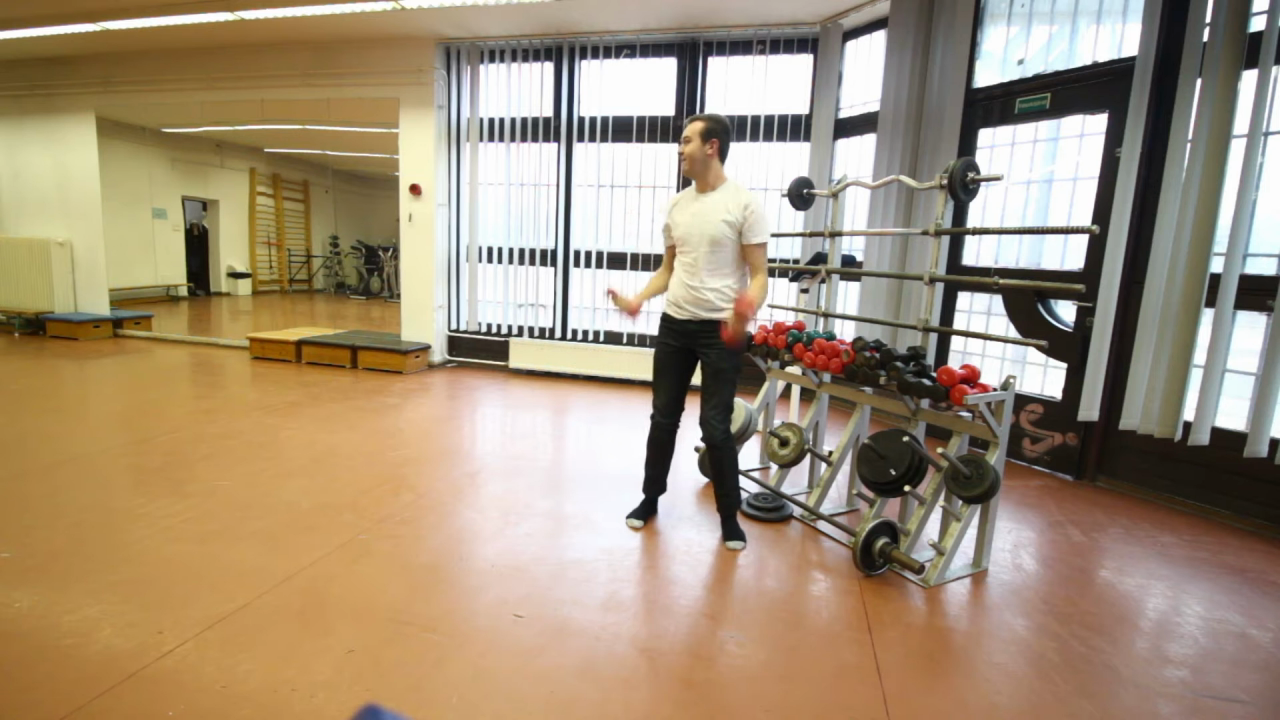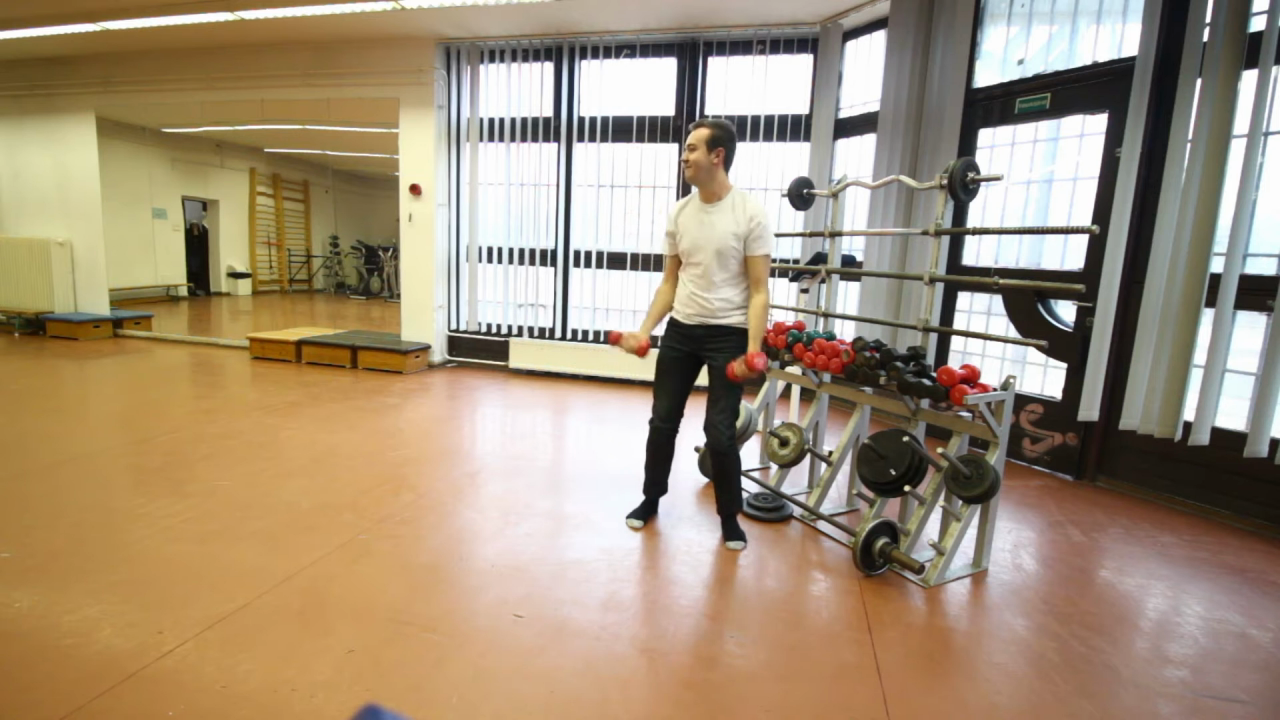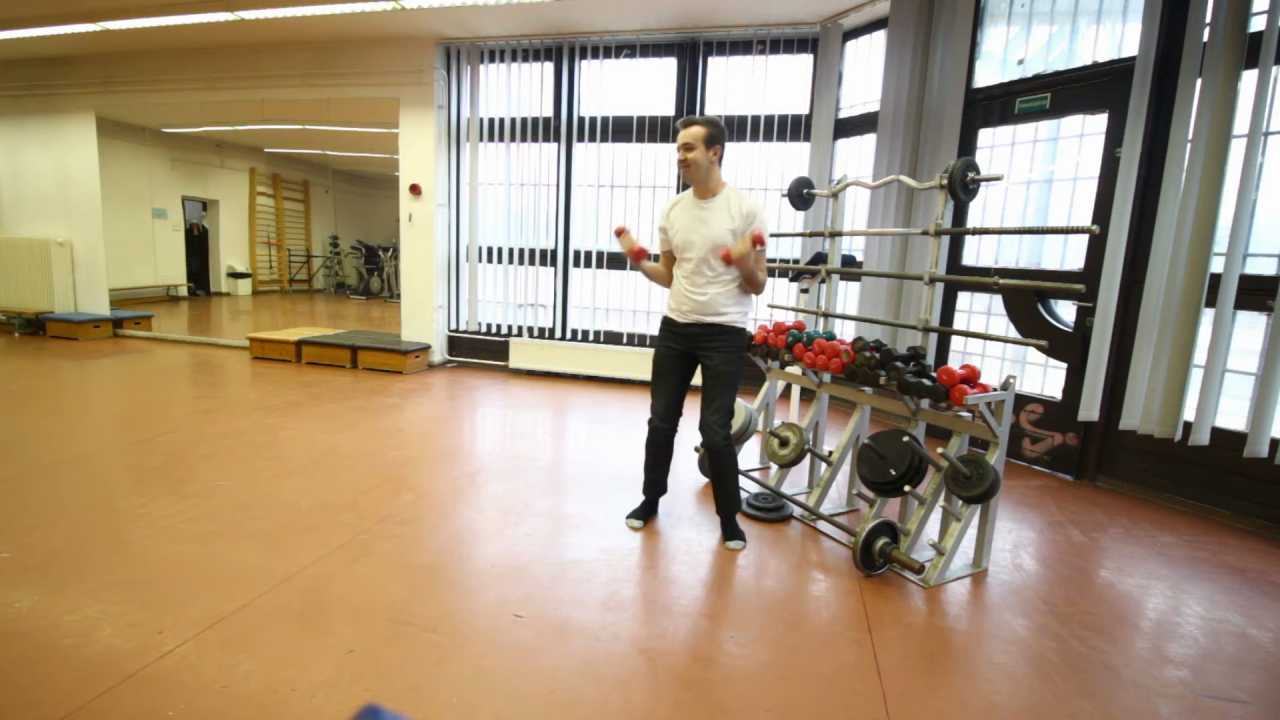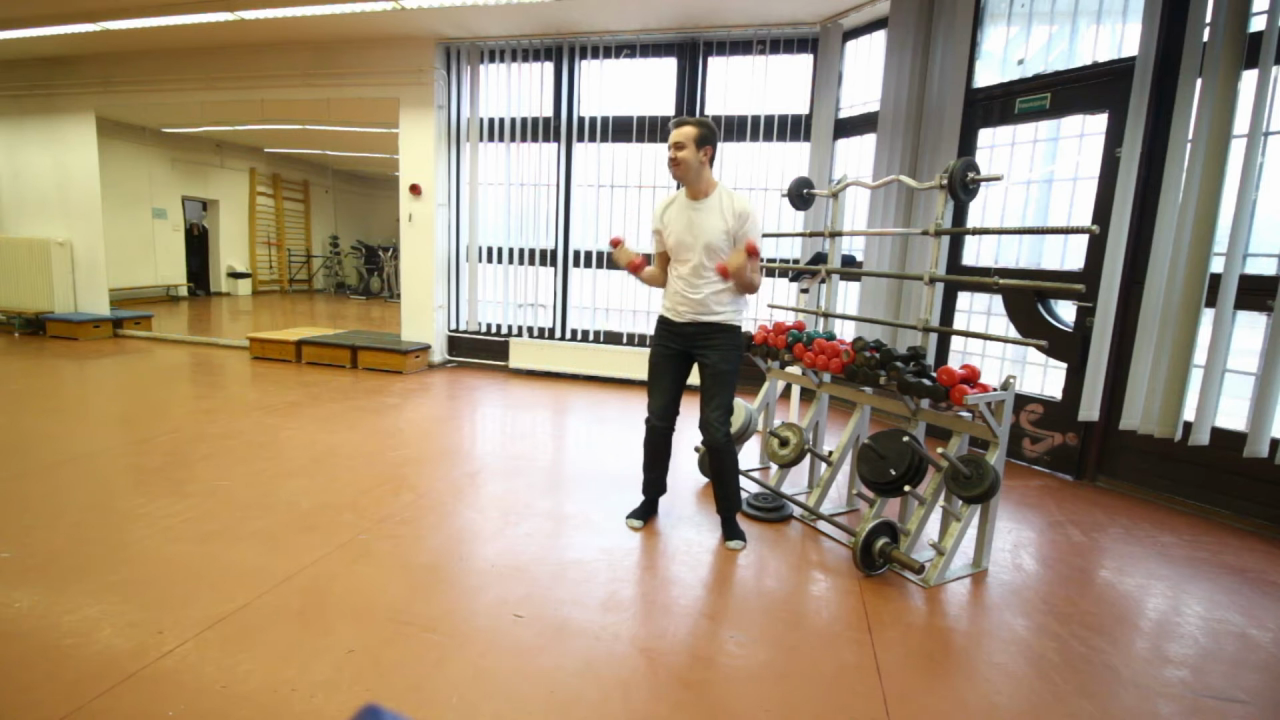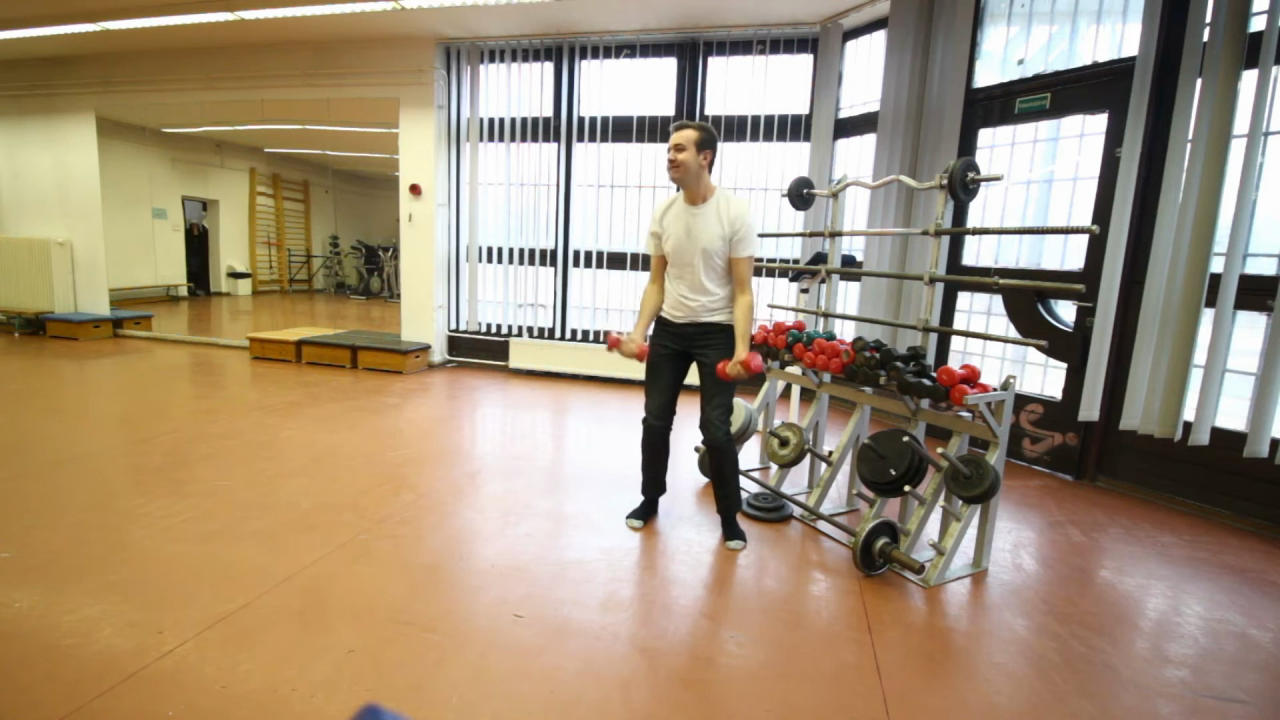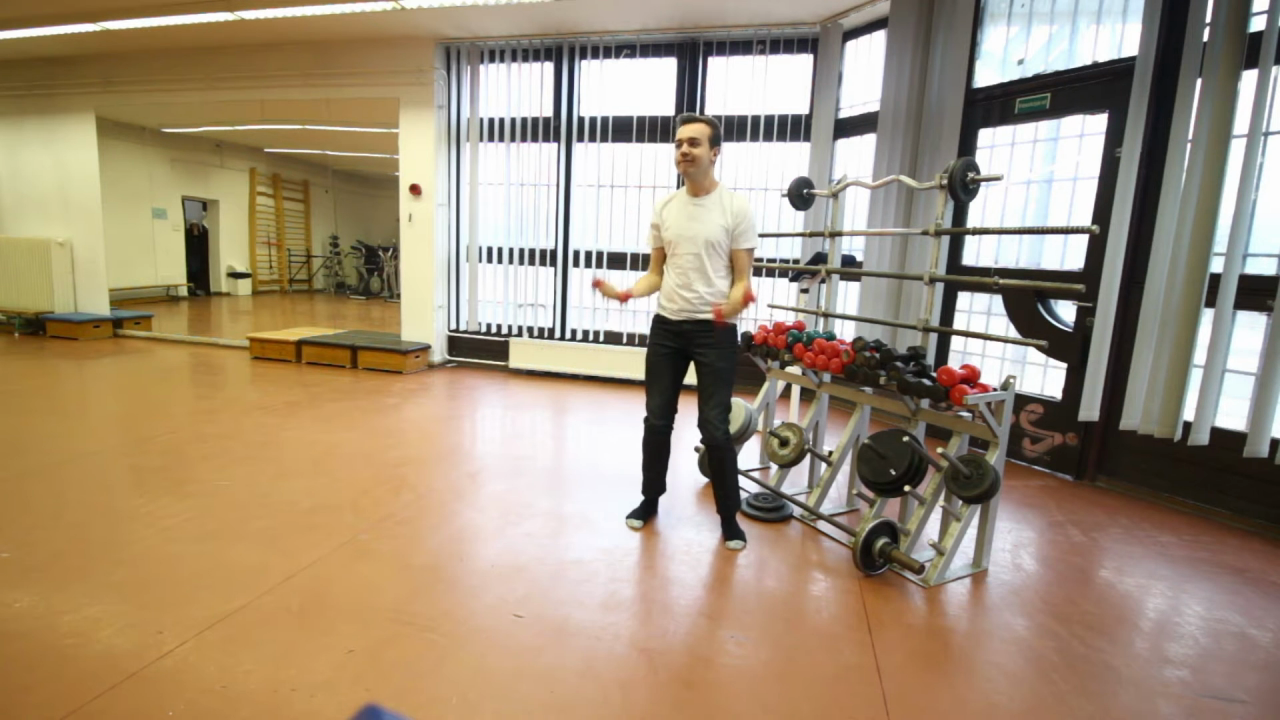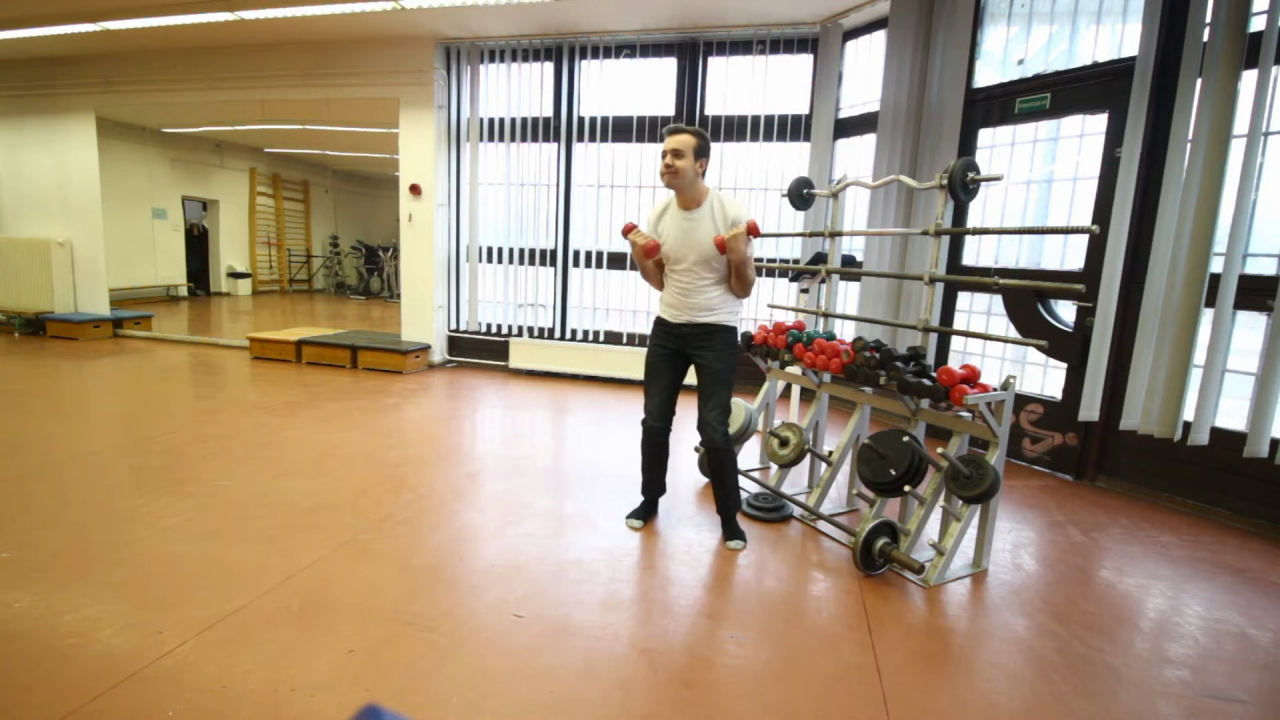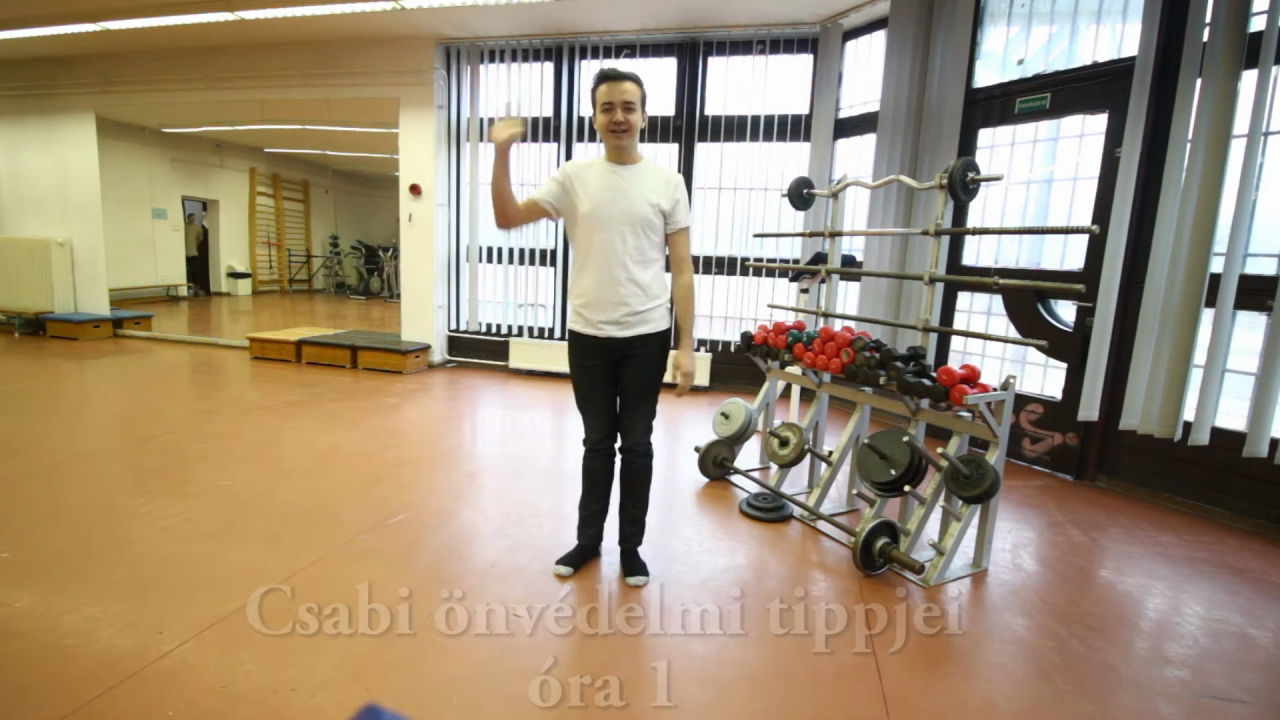
dt=0.3s
person 1, frame 1
left shoulder: (743, 204)
right shoulder: (677, 204)
left elbow: (758, 276)
left wrist: (746, 315)
right wrist: (639, 298)
left hip: (720, 330)
right hip: (675, 325)
left knee: (715, 427)
right knee: (663, 417)
left ankle: (729, 516)
right ankle: (650, 497)
person 1, frame 2
left shoulder: (750, 214)
right shoulder: (679, 212)
left elbow: (758, 291)
right elbow: (670, 282)
left wrist: (754, 348)
right wrist: (644, 330)
left hip: (728, 335)
right hip: (681, 331)
left knee: (719, 433)
right knee: (663, 421)
left ankle: (729, 518)
right ankle: (651, 499)
person 1, frame 3
left shoulder: (744, 210)
right shoulder: (673, 210)
left elbow: (757, 287)
left wrist: (746, 262)
right wrist: (640, 260)
left hip: (723, 334)
right hip: (675, 328)
left knee: (715, 431)
right knee: (661, 420)
left ankle: (728, 517)
right ankle: (650, 499)
person 1, frame 4
left shoulder: (738, 208)
right shoulder: (665, 210)
left elbow: (753, 285)
right elbow: (663, 276)
left wrist: (743, 273)
right wrist: (636, 268)
left hip: (720, 331)
right hip: (671, 327)
left knee: (715, 429)
right knee: (658, 420)
left ankle: (729, 516)
right ankle: (651, 498)
person 1, frame 5
left shoulder: (734, 214)
right shoulder: (663, 213)
left elbow: (742, 289)
right elbow: (657, 281)
left wrist: (742, 348)
right wrist: (638, 332)
left hip: (716, 332)
right hip: (669, 329)
left knee: (715, 428)
right knee: (656, 419)
left ankle: (729, 517)
right ankle: (650, 498)
person 1, frame 6
left shoulder: (735, 208)
right shoulder: (664, 207)
left elbow: (742, 278)
right elbow: (657, 272)
left wrist: (737, 301)
right wrist: (626, 293)
left hip: (714, 328)
right hip: (668, 325)
left knee: (714, 427)
right knee: (657, 419)
left ankle: (728, 515)
right ankle: (650, 498)
person 1, frame 7
left shoulder: (729, 215)
right shoulder: (659, 216)
left elbow: (743, 290)
right elbow: (660, 280)
left wrist: (740, 258)
right wrist: (639, 258)
left hip: (715, 332)
right hip: (668, 329)
left knee: (713, 429)
right knee: (655, 420)
left ankle: (729, 516)
right ankle: (650, 499)
person 1, frame 8
left shoulder: (667, 182)
right shoulder: (574, 176)
left elbow: (681, 268)
right elbow: (507, 218)
left wrist: (686, 346)
right wrist: (502, 153)
left hip: (646, 336)
right hip: (588, 335)
left knee: (636, 443)
right knee: (597, 442)
left ankle: (631, 547)
right ankle: (588, 540)
